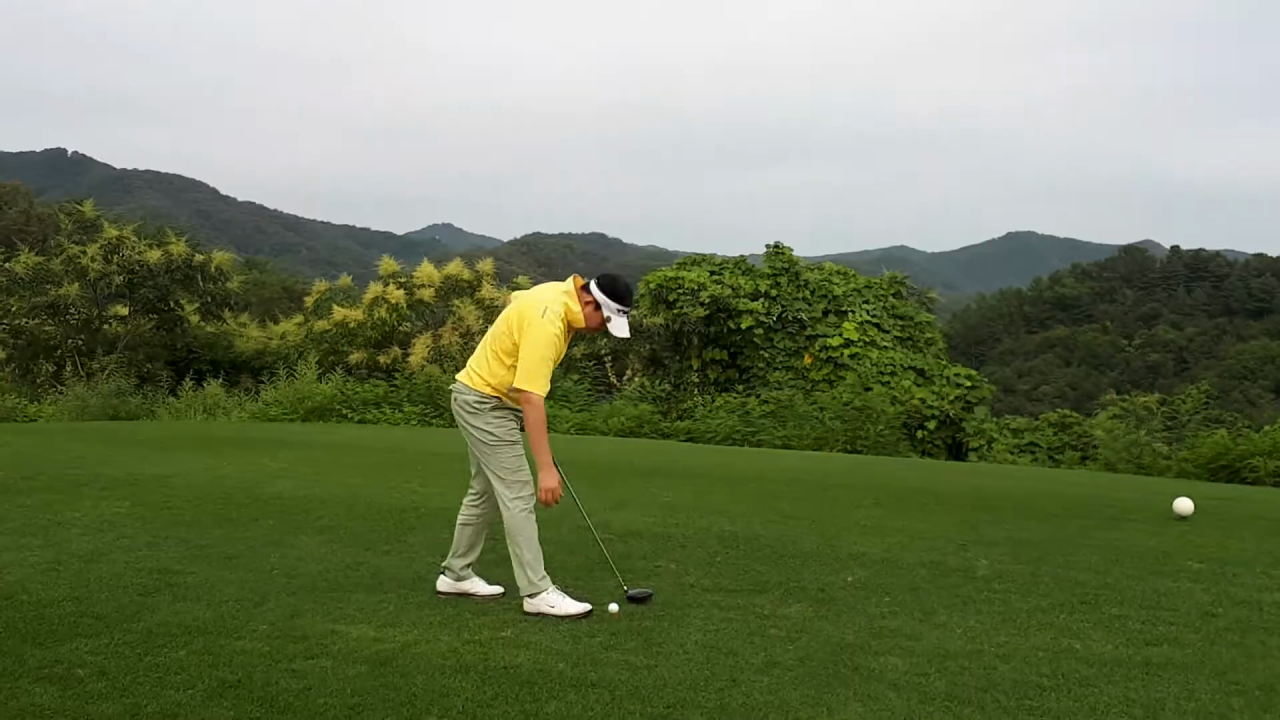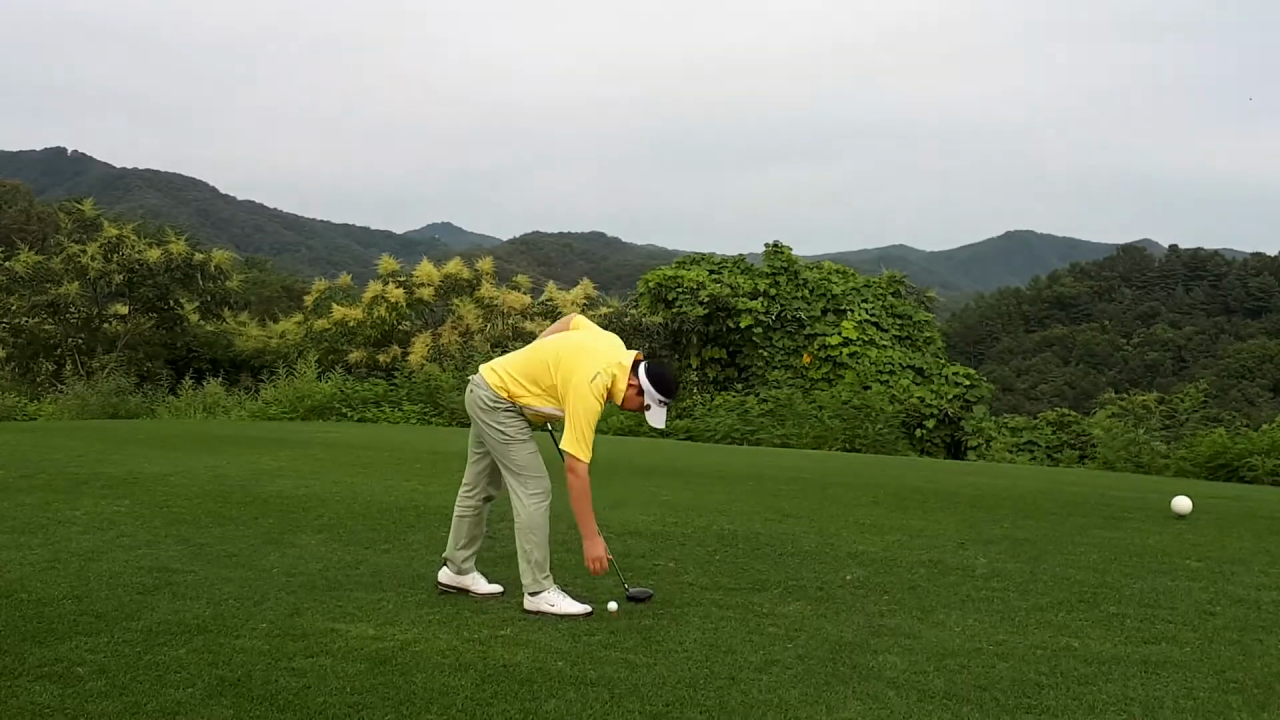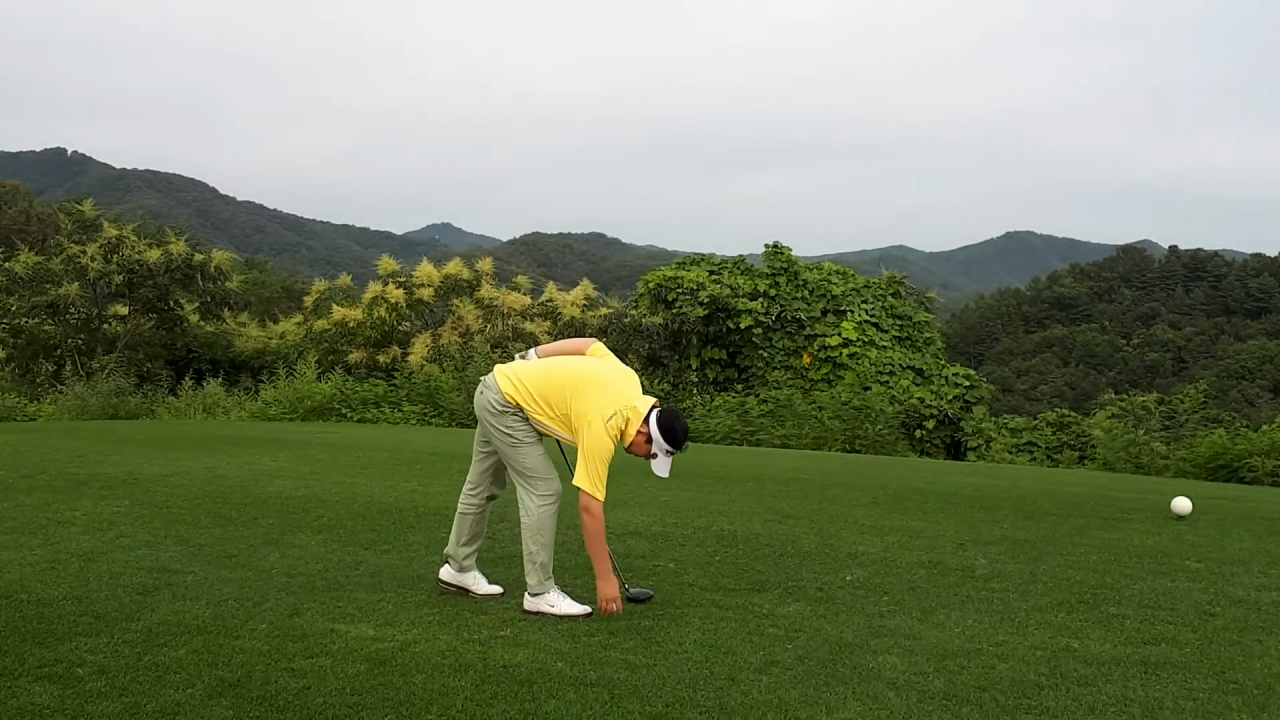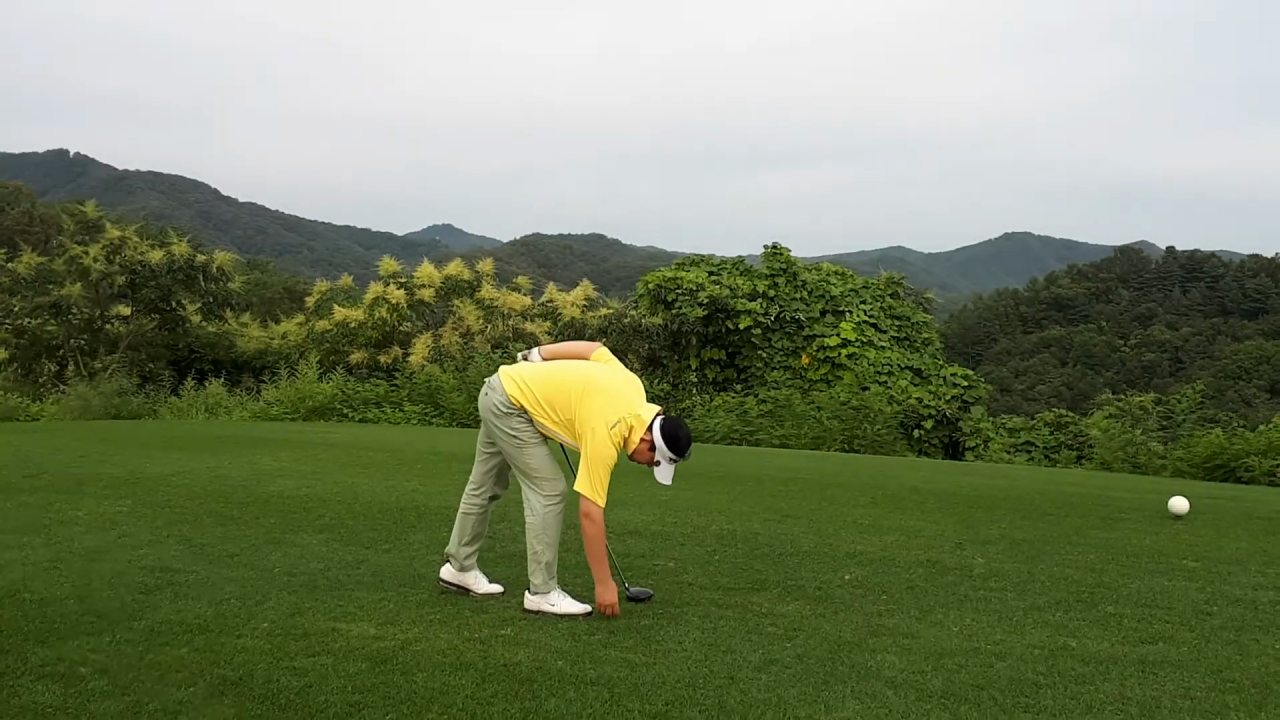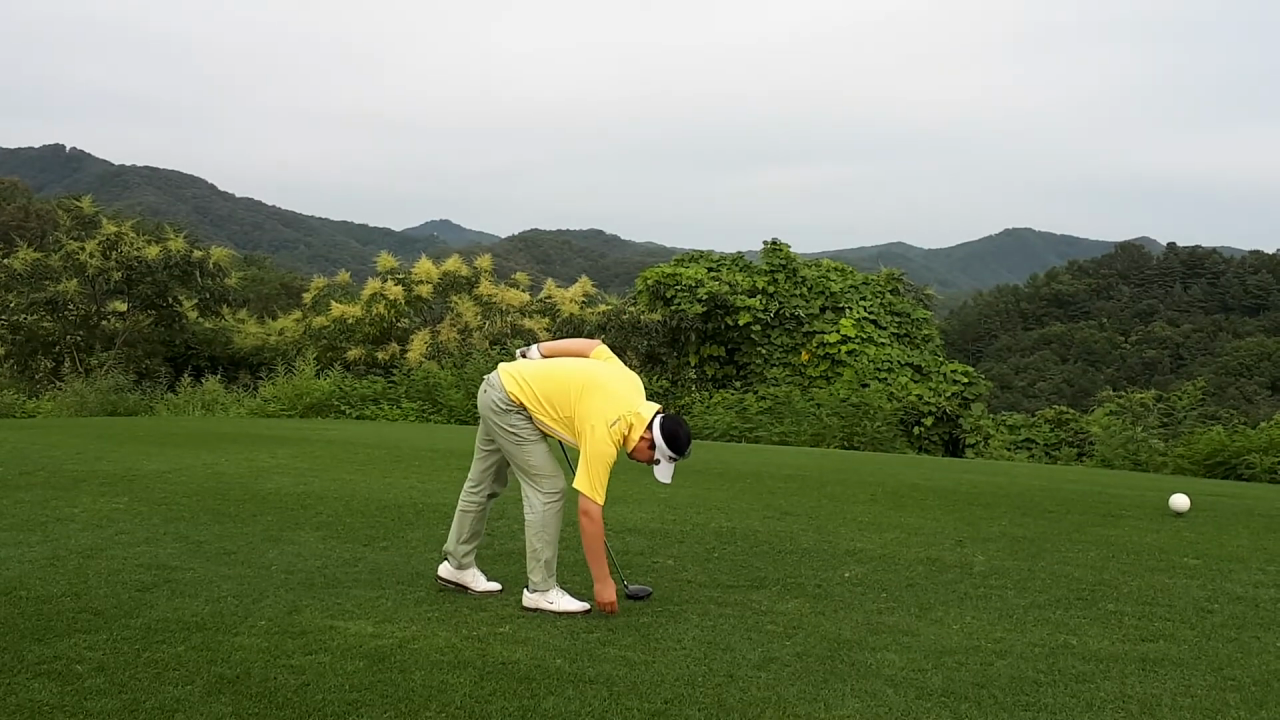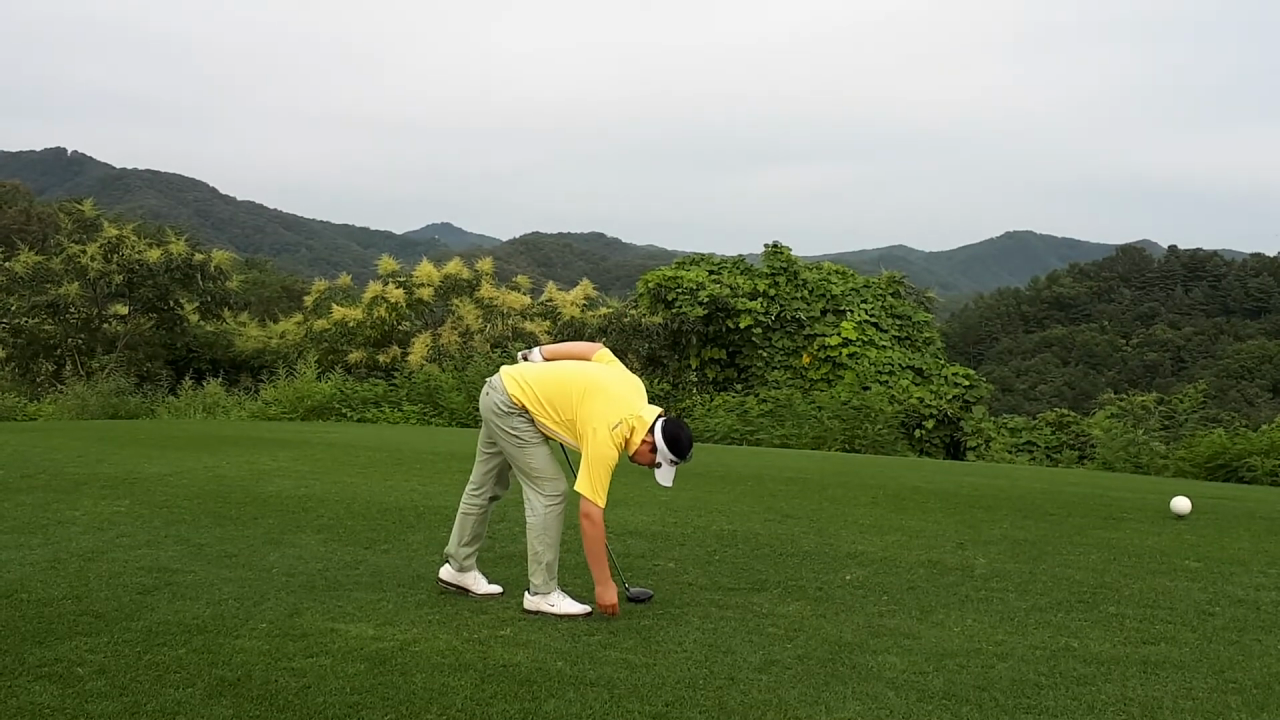
dt=0.3s
person 1, frame 1
left shoulder: (560, 293)
right shoulder: (549, 324)
left elbow: (515, 300)
right elbow: (531, 400)
right wrist: (546, 469)
left hip: (484, 396)
right hip: (483, 402)
left knee: (485, 492)
right knee: (518, 493)
left ankle: (457, 575)
right ankle: (537, 592)
person 1, frame 2
left shoulder: (614, 347)
right shoulder: (590, 387)
left elbow: (570, 321)
right elbow: (576, 469)
right wrist: (592, 539)
left hip: (490, 388)
right hip: (498, 399)
left knee: (480, 485)
right knee: (533, 489)
left ankle: (457, 569)
right ankle: (539, 591)
person 1, frame 3
left shoulder: (630, 384)
right shoulder: (602, 428)
left elbow: (590, 345)
right elbow: (590, 508)
left wrist: (534, 356)
right wrist: (605, 578)
left hip: (499, 388)
right hip: (505, 403)
left knee: (483, 486)
right knee: (543, 491)
left ankle: (458, 567)
right ankle: (540, 592)
person 1, frame 4
left shoulder: (632, 388)
right shoulder: (605, 435)
left elbow: (595, 349)
right elbow: (590, 513)
left wrist: (536, 356)
right wrist: (604, 584)
left hip: (503, 389)
right hip: (510, 404)
left knee: (486, 486)
right knee: (549, 491)
left ankle: (459, 566)
right ankle: (542, 591)
person 1, frame 5
left shoulder: (633, 387)
right shoulder: (605, 433)
left elbow: (594, 346)
right elbow: (588, 511)
left wrist: (536, 352)
right wrist: (603, 582)
left hip: (503, 385)
right hip: (509, 401)
left knee: (485, 484)
right knee: (548, 489)
left ankle: (458, 564)
right ankle: (541, 589)
person 1, frame 6
left shoulder: (635, 390)
right shoulder: (607, 437)
left elbow: (597, 349)
right elbow: (590, 514)
left wrist: (537, 356)
right wrist: (604, 584)
left hip: (503, 390)
right hip: (510, 404)
left knee: (486, 487)
right knee: (550, 493)
left ankle: (459, 567)
right ankle: (542, 593)
